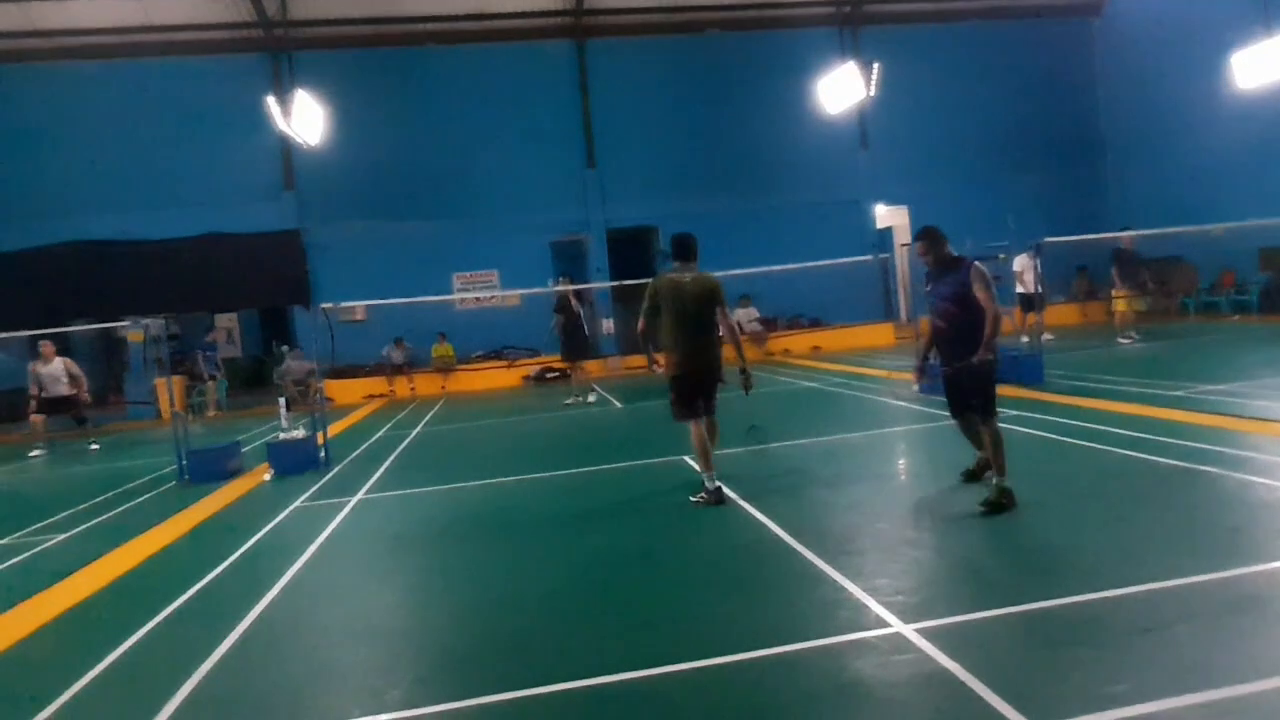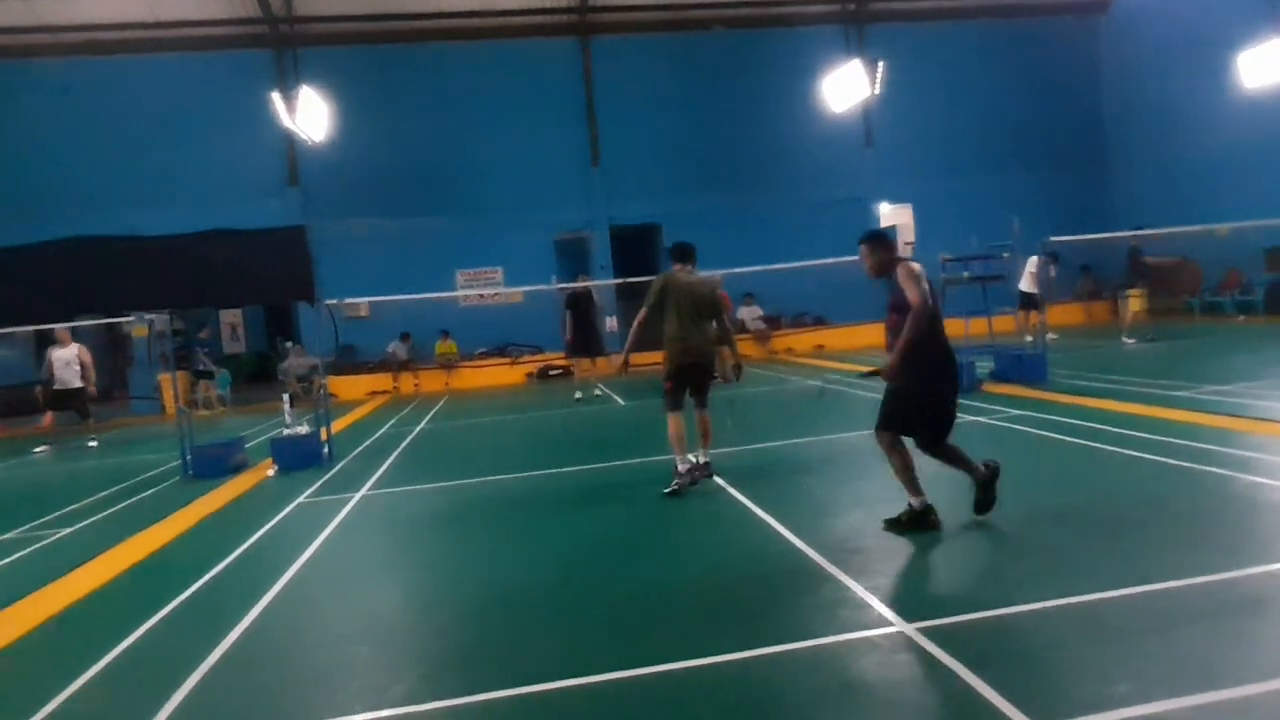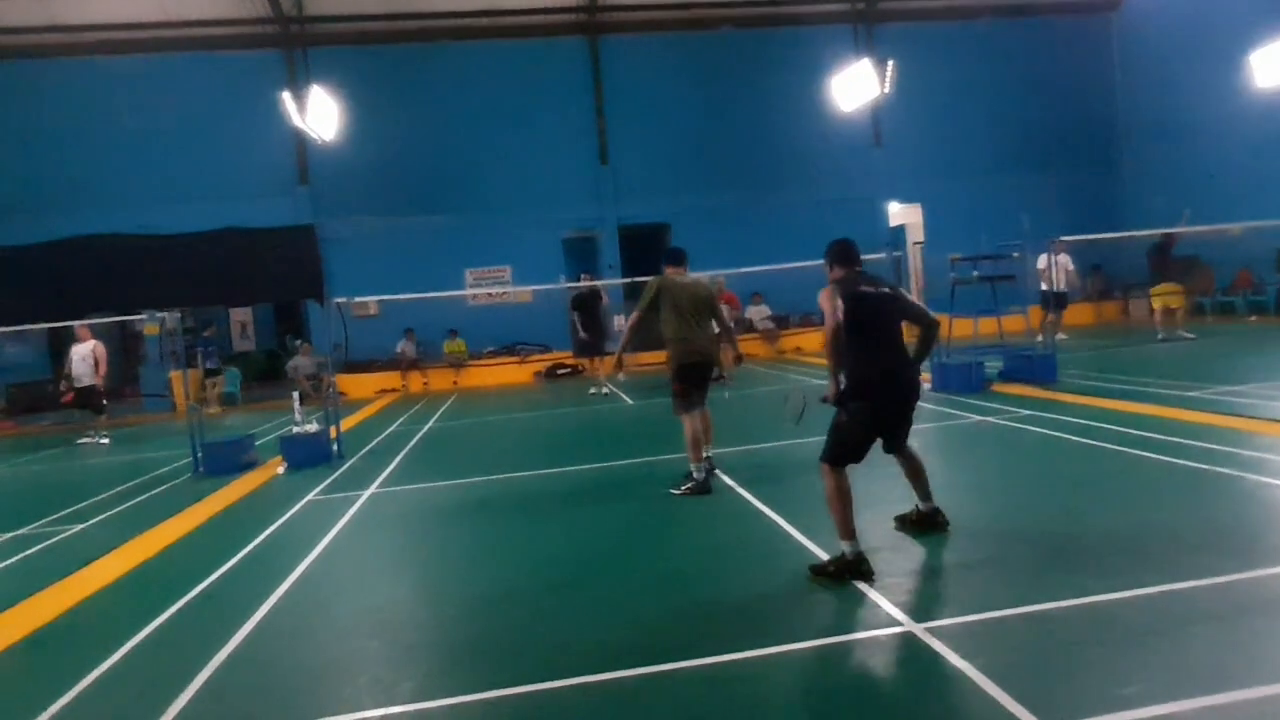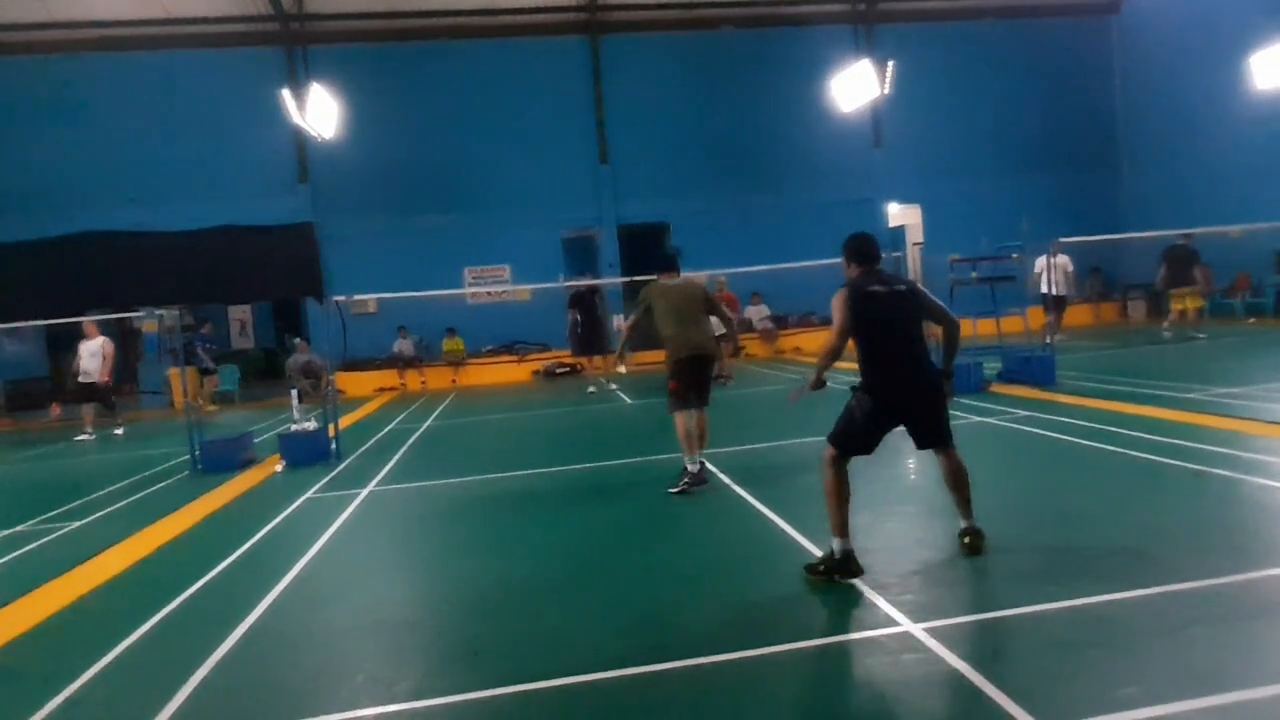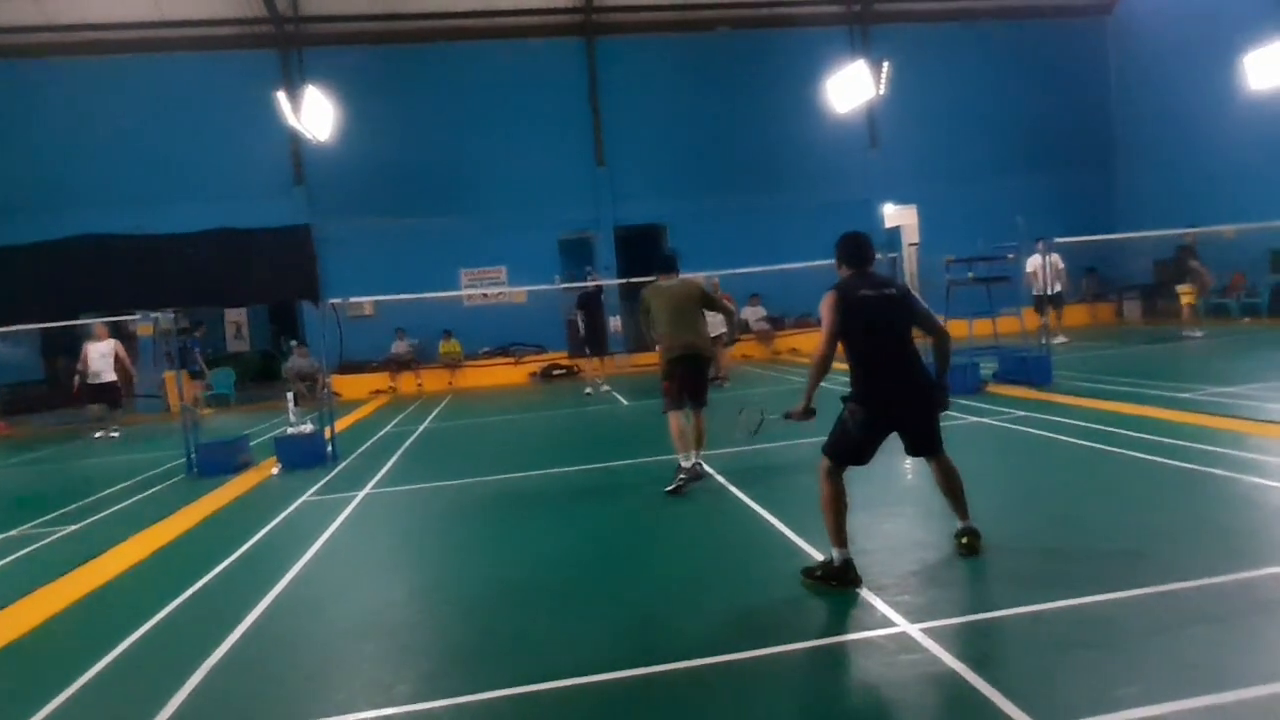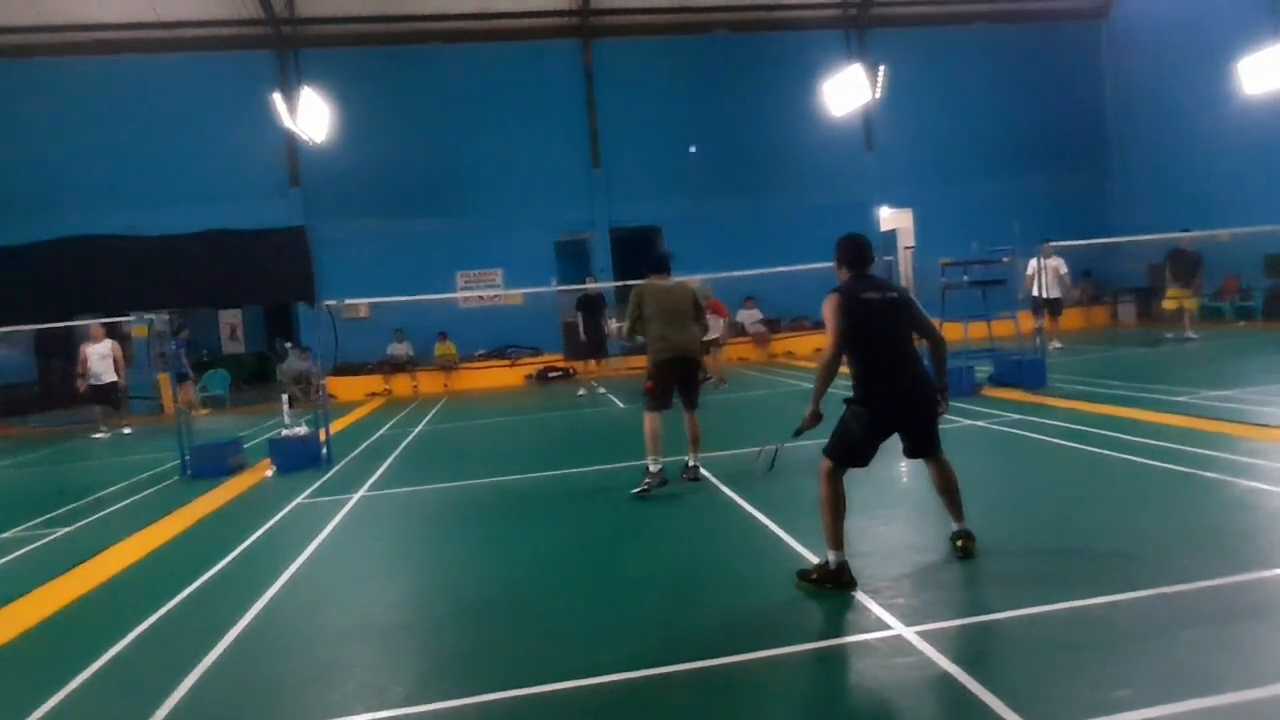
dt=0.5s
person 1, frame 1
left shoulder: (972, 271)
right shoulder: (931, 278)
left elbow: (993, 313)
left wrist: (986, 351)
right wrist: (923, 356)
left hip: (976, 357)
right hip: (951, 359)
left knee: (984, 418)
right knee: (961, 415)
left ankle: (1001, 487)
right ankle: (984, 458)
person 1, frame 2
left shoulder: (905, 270)
right shoulder: (895, 281)
left elbow: (922, 309)
left wrist: (896, 357)
right wrist: (896, 362)
left hip: (931, 370)
right hip: (910, 373)
left knee: (929, 442)
right knee: (885, 434)
left ankle: (983, 474)
right ankle: (920, 508)
person 1, frame 3
left shoulder: (831, 291)
right shoulder: (887, 290)
left elbow: (834, 329)
right elbow: (931, 324)
left wrist: (834, 382)
right wrist: (913, 365)
left hip: (865, 391)
right hip: (904, 384)
left knee: (833, 466)
right knee: (898, 447)
left ankle: (851, 557)
right ankle: (928, 512)
person 1, frame 4
left shoulder: (848, 293)
right shoulder: (908, 287)
left elbow: (837, 343)
right elbow: (951, 324)
left wrist: (818, 374)
right wrist: (945, 372)
left hip: (878, 391)
right hip: (923, 385)
left knee: (833, 459)
right knee: (946, 450)
left ankle: (841, 555)
right ankle: (970, 530)
person 1, frame 5
left shoulder: (835, 297)
right shoulder: (899, 290)
left elbow: (826, 354)
right elbow: (941, 336)
left wrist: (806, 400)
right wrist: (939, 384)
left hip: (871, 398)
right hip: (916, 391)
left knee: (830, 469)
right knee: (937, 457)
left ankle: (840, 563)
right ankle: (967, 531)
person 1, frame 6
left shoulder: (838, 299)
right shoulder: (899, 294)
left elbow: (833, 355)
right elbow: (937, 341)
left wrist: (815, 405)
right wrist: (939, 386)
left hip: (874, 400)
right hip: (918, 393)
left knee: (830, 471)
right knee: (934, 458)
left ankle: (835, 566)
right ankle: (962, 533)
person 2, frame 1
left shoulder: (658, 285)
right shoulder: (710, 283)
left elbow: (642, 328)
right elbow: (727, 325)
right wrist: (743, 363)
left hip: (679, 363)
right hip: (709, 360)
left knee: (695, 423)
right knee: (708, 414)
left ankle: (712, 487)
right ankle: (707, 469)
person 2, frame 2
left shoulder: (664, 281)
right shoulder: (708, 285)
left elbow: (640, 319)
right elbow: (724, 326)
left wrist: (626, 353)
right wrist: (736, 358)
left hip: (678, 354)
right hip: (705, 353)
left knee: (674, 411)
right knee: (702, 407)
left ankle: (684, 469)
right ankle: (704, 461)
person 2, frame 3
left shoulder: (658, 284)
right shoulder: (702, 286)
left elbow: (633, 321)
right elbow: (724, 324)
left wrist: (619, 353)
right wrist: (735, 351)
left hip: (682, 355)
right hip: (708, 353)
left knee: (687, 413)
right knee: (700, 405)
left ankle: (699, 477)
right ankle: (706, 457)
person 2, frame 4
left shoulder: (650, 291)
right shoulder: (696, 286)
left elbow: (629, 325)
right elbow: (726, 318)
left wrist: (620, 351)
right wrist: (734, 342)
left hip: (680, 352)
right hip: (707, 349)
left knee: (680, 410)
right knee: (699, 408)
left ankle: (692, 469)
right ankle: (697, 462)
person 2, frame 5
left shoulder: (648, 293)
right shoulder: (694, 286)
left elbow: (648, 327)
right elbow: (728, 310)
left hip: (673, 353)
right hip: (701, 351)
left knee: (675, 411)
right knee: (697, 409)
left ankle: (686, 465)
right ankle: (695, 462)
person 2, frame 6
left shoulder: (641, 291)
right shoulder: (687, 290)
left elbow: (628, 331)
right elbow: (704, 327)
left wrist: (639, 335)
left hip: (662, 355)
right hip: (690, 354)
left knee: (652, 412)
right knee: (690, 411)
left ankle: (655, 469)
right ankle: (693, 464)
